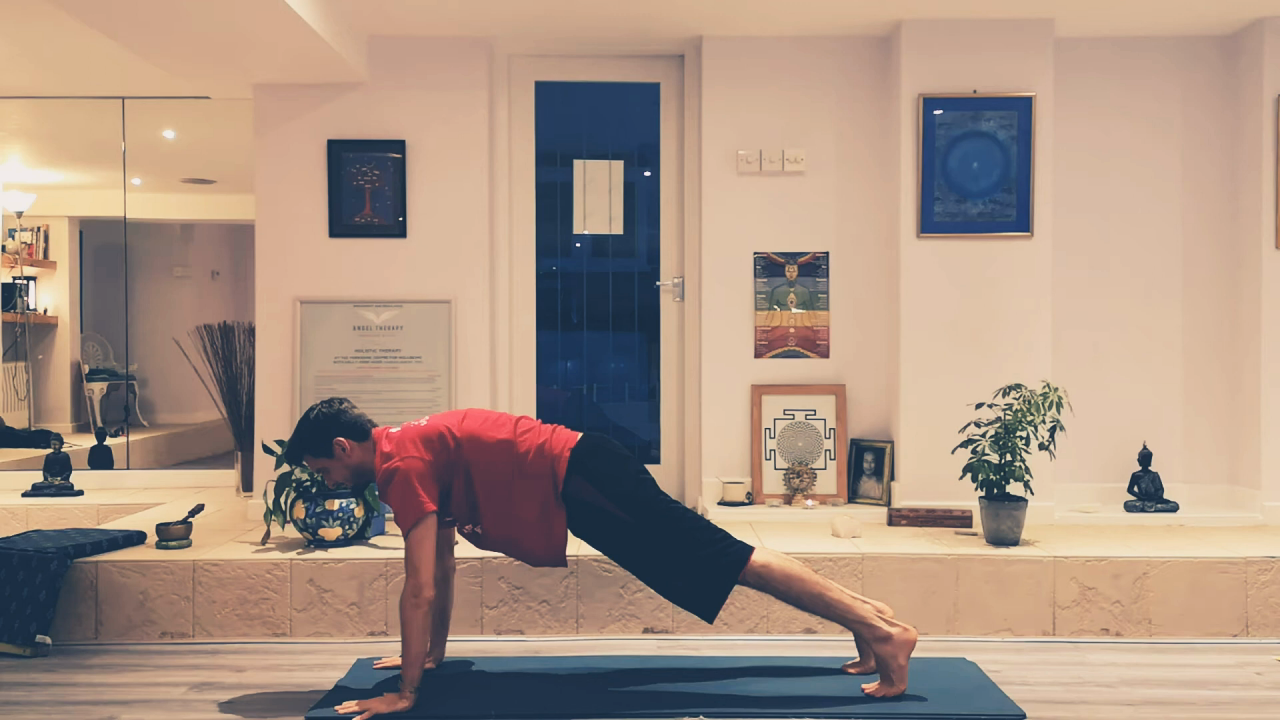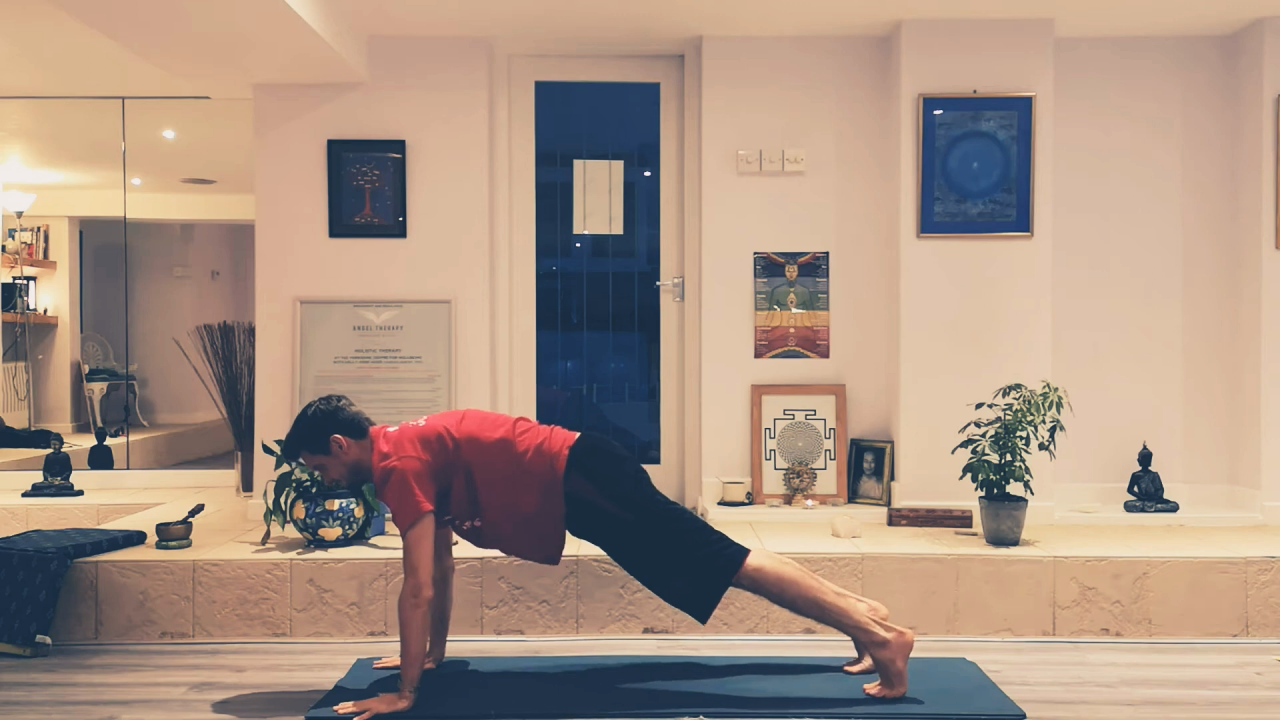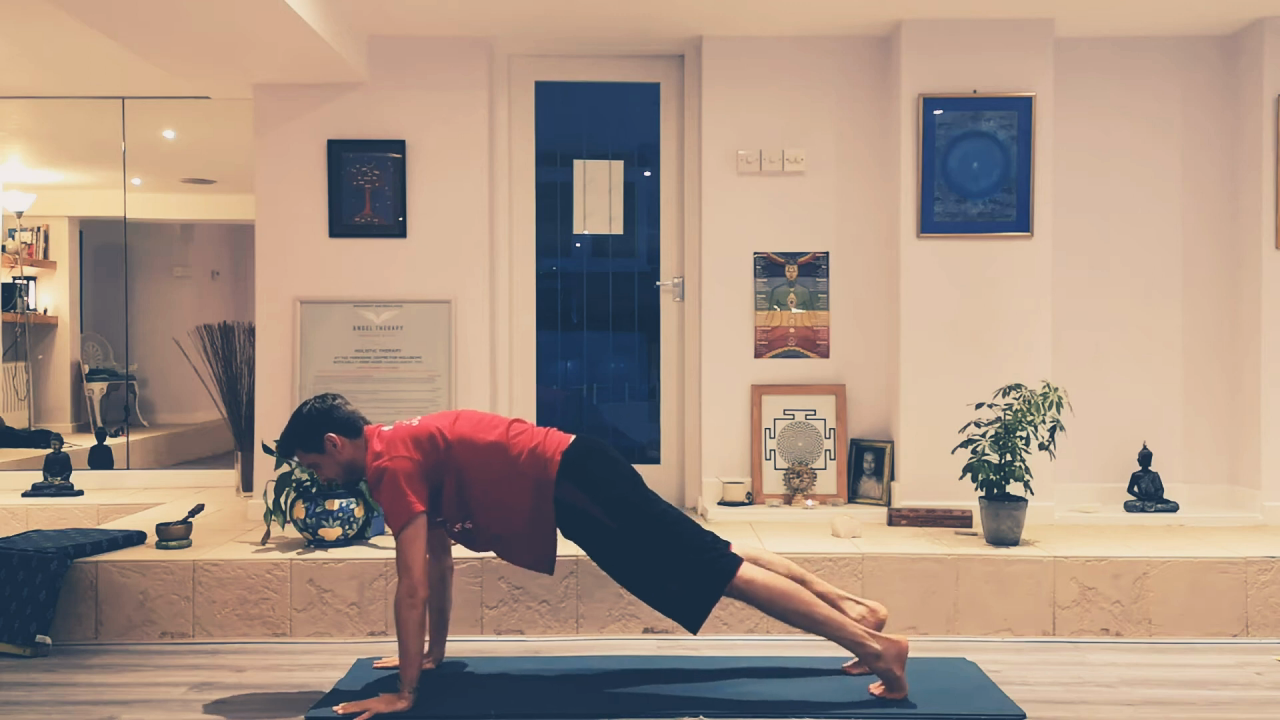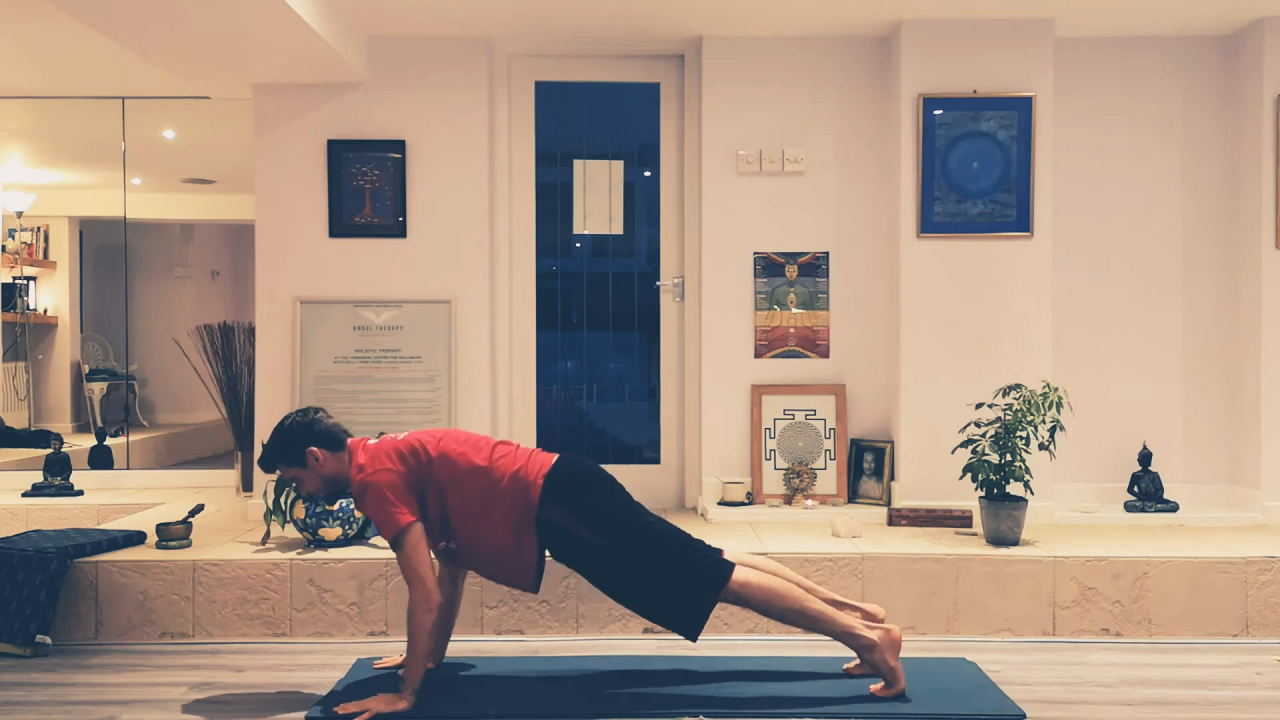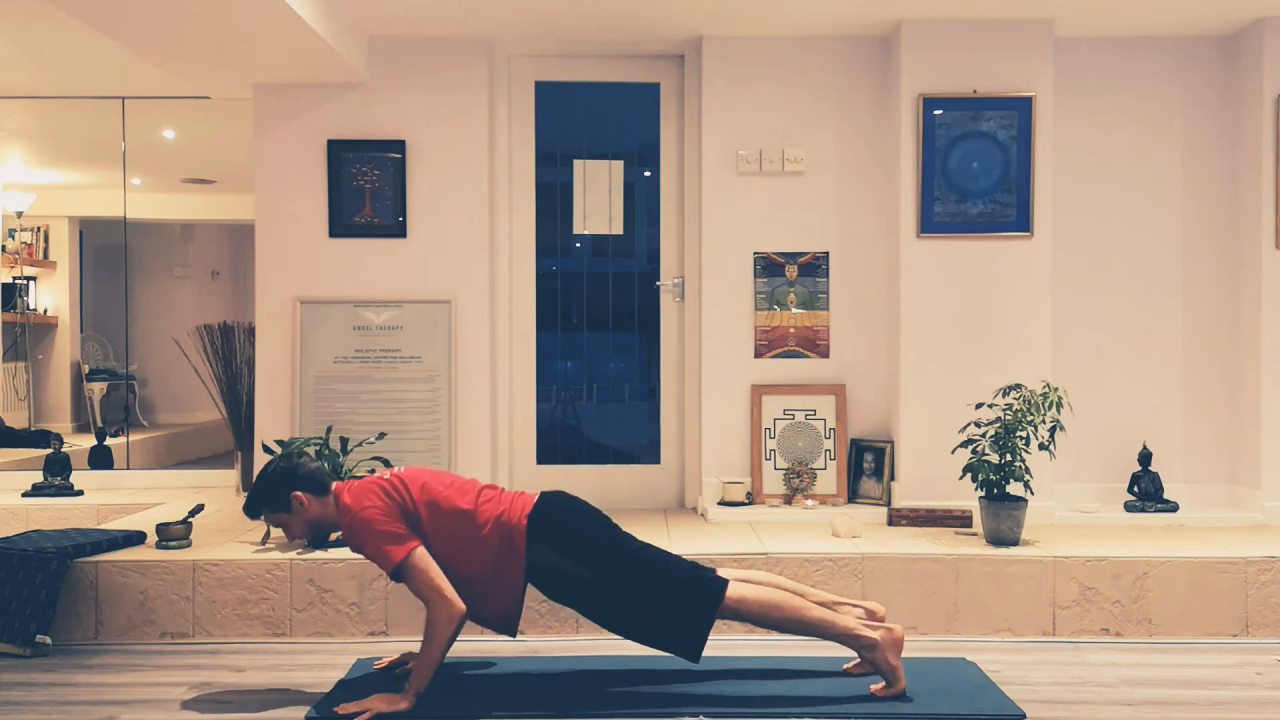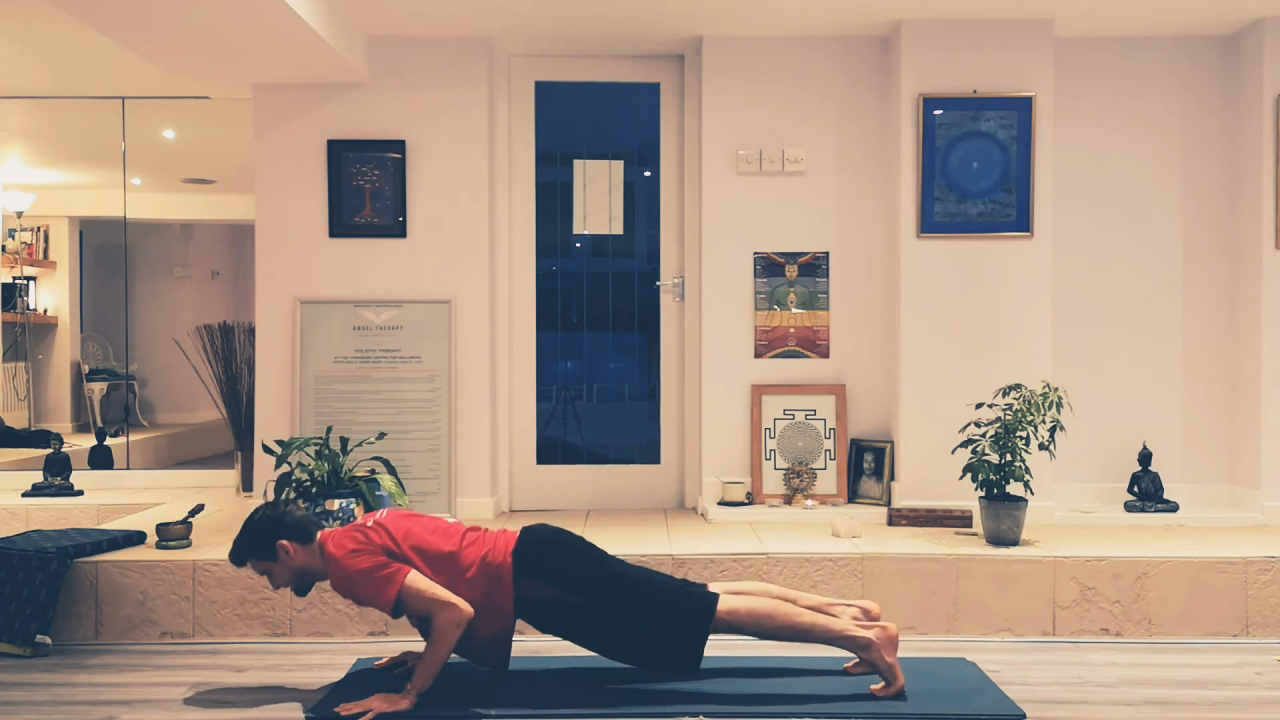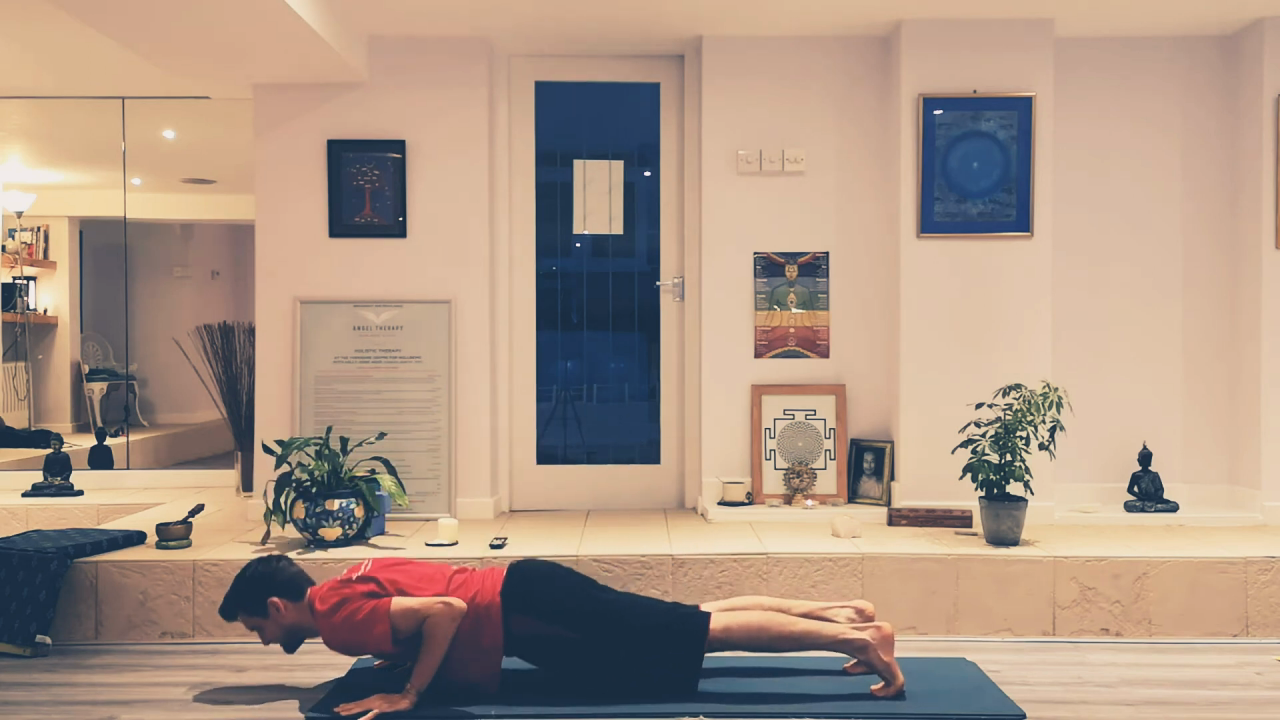
dt=0.3s
person 1, frame 1
left shoulder: (400, 466)
right shoulder: (417, 449)
left elbow: (419, 590)
right elbow: (442, 567)
right wrist: (433, 653)
left hip: (582, 482)
right hip: (579, 477)
left knee: (729, 563)
right knee: (730, 560)
left ankle: (881, 630)
right ankle: (867, 612)
person 1, frame 2
left shoulder: (397, 465)
right shoulder: (413, 448)
left elbow: (419, 590)
right elbow: (441, 566)
right wrist: (433, 654)
left hip: (579, 482)
right hip: (579, 476)
left knee: (725, 566)
right knee: (728, 559)
left ankle: (877, 634)
right ankle: (861, 611)
person 1, frame 3
left shoulder: (388, 465)
right shoulder: (409, 447)
left elbow: (414, 590)
right elbow: (439, 563)
right wrist: (433, 654)
left hip: (572, 483)
right hip: (575, 472)
left knee: (721, 574)
right knee: (719, 557)
left ankle: (873, 646)
right ankle: (855, 609)
person 1, frame 4
left shoulder: (374, 476)
right shoulder: (391, 460)
left elbow: (426, 594)
right elbow: (452, 567)
right wrist: (430, 657)
left hip: (557, 505)
right hip: (561, 492)
left knee: (713, 580)
right knee: (717, 567)
left ankle: (867, 637)
right ankle: (857, 613)
person 1, frame 5
left shoulder: (361, 515)
right shoulder: (377, 494)
left elbow: (449, 606)
right elbow: (453, 576)
right wrist: (427, 656)
left hip: (546, 540)
right hip: (546, 527)
left knee: (711, 599)
right knee: (711, 588)
left ankle: (868, 636)
right ankle: (857, 612)
person 1, frame 6
left shoulder: (347, 562)
right shoulder: (363, 535)
left elbow: (455, 613)
right wrist: (427, 653)
left hip: (533, 576)
right hip: (533, 557)
left knee: (704, 614)
right knee: (706, 602)
left ankle: (861, 636)
right ankle: (853, 613)
person 1, frame 7
left shoulder: (337, 618)
right shoulder: (353, 586)
left elbow: (445, 609)
right wrist: (418, 657)
left hip: (524, 611)
right hip: (522, 590)
left knee: (703, 631)
right knee: (699, 617)
left ankle: (856, 637)
right ankle: (843, 613)
